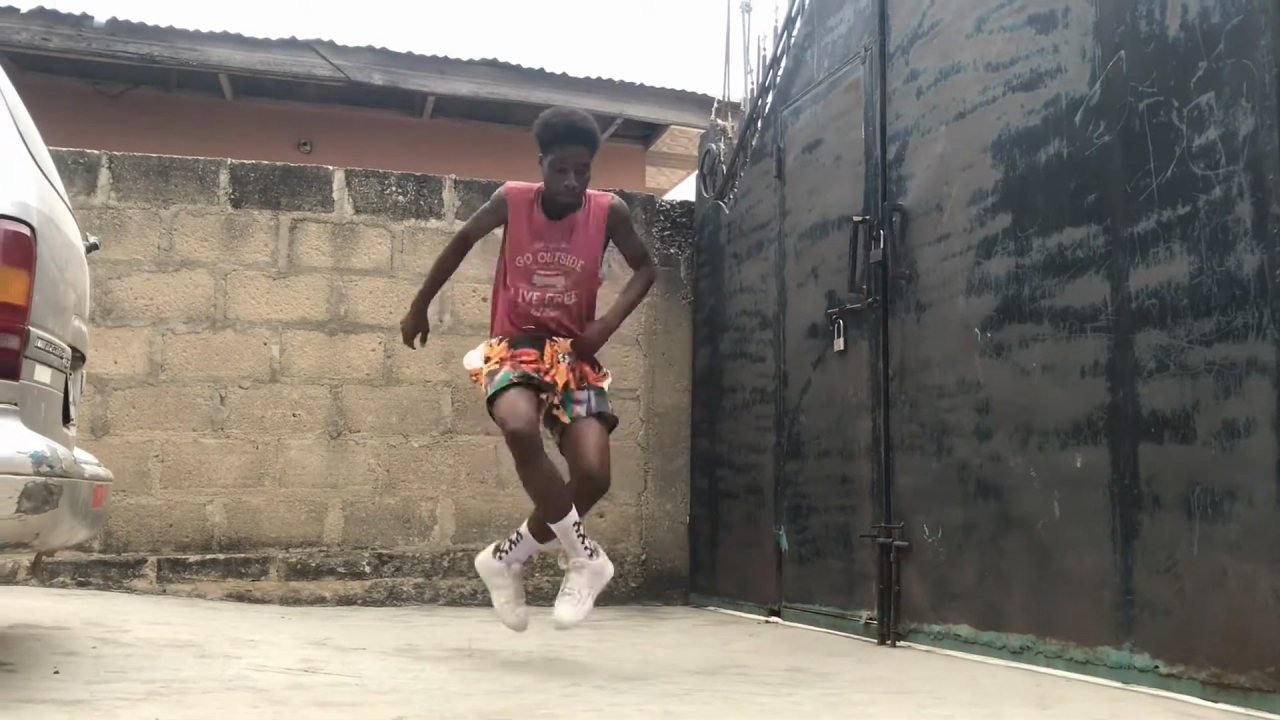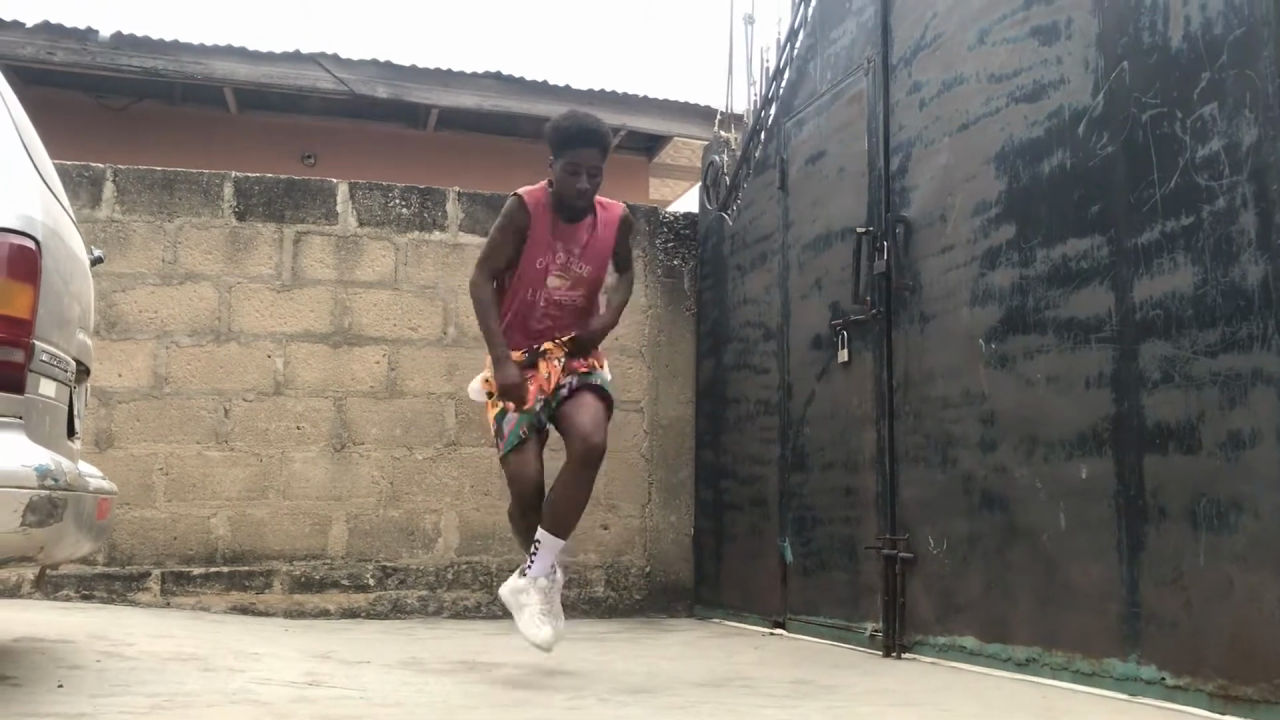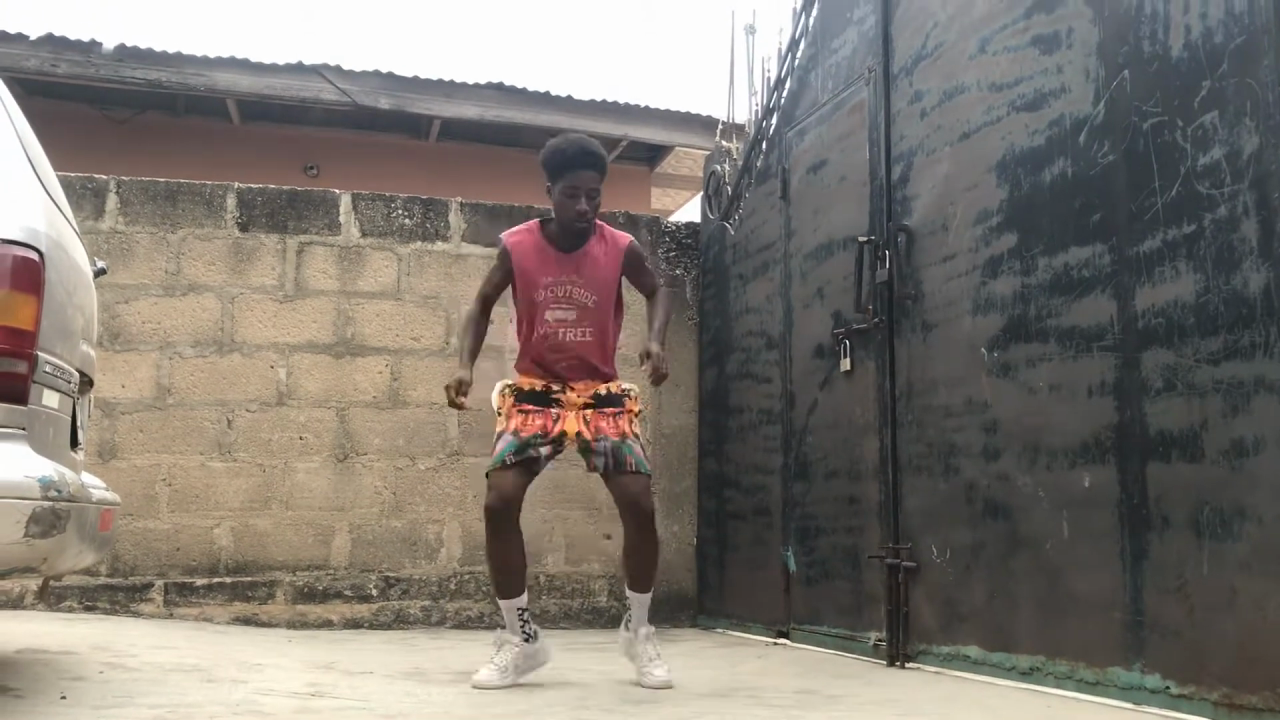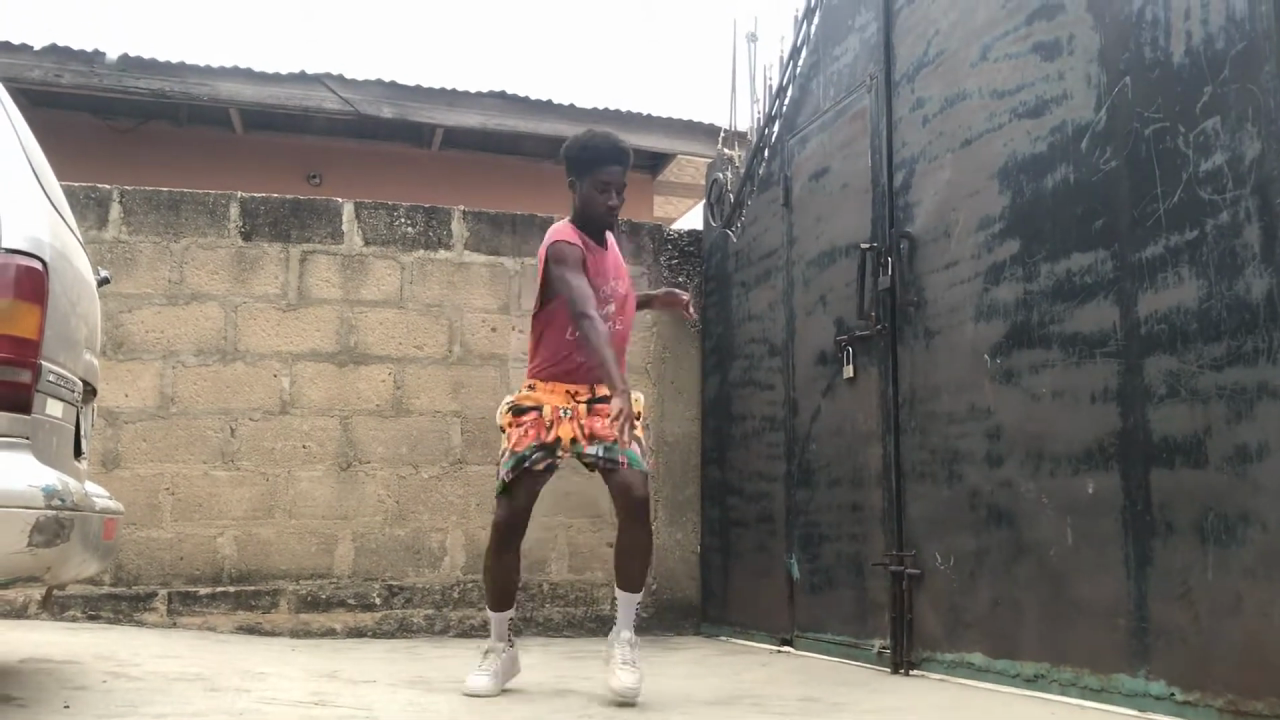
dt=0.4s
person 1, frame 1
left shoulder: (610, 210)
right shoulder: (509, 199)
left elbow: (644, 267)
right elbow: (459, 243)
left wrist: (617, 313)
right wrist: (419, 306)
left hip: (575, 357)
right hip: (514, 351)
left knee: (594, 475)
right knee: (519, 429)
left ankle: (507, 555)
right ankle: (582, 549)
person 1, frame 2
left shoulder: (616, 217)
right shoulder: (523, 207)
left elbow: (624, 272)
right elbow: (483, 280)
left wrist: (607, 315)
right wrist: (499, 352)
left hip: (576, 360)
right hip: (520, 362)
left knee: (589, 443)
right knee: (523, 483)
left ankle: (540, 569)
right ankle: (535, 575)
person 1, frame 3
left shoulder: (623, 248)
right shoulder: (516, 244)
left elbow: (657, 292)
right elbow: (480, 311)
left wrist: (656, 344)
right wrist: (463, 369)
left hip: (601, 395)
right hip: (535, 393)
left knee: (641, 509)
right knee: (498, 503)
left ankle: (638, 630)
right ankle: (523, 637)
person 1, frame 4
left shoulder: (605, 241)
right shoulder: (563, 243)
right elbow: (580, 313)
left wrist: (658, 296)
right wrist: (608, 375)
left hip: (608, 400)
right hip: (548, 397)
left knee: (633, 504)
right knee: (507, 523)
left ankle: (623, 644)
right ankle: (499, 648)
